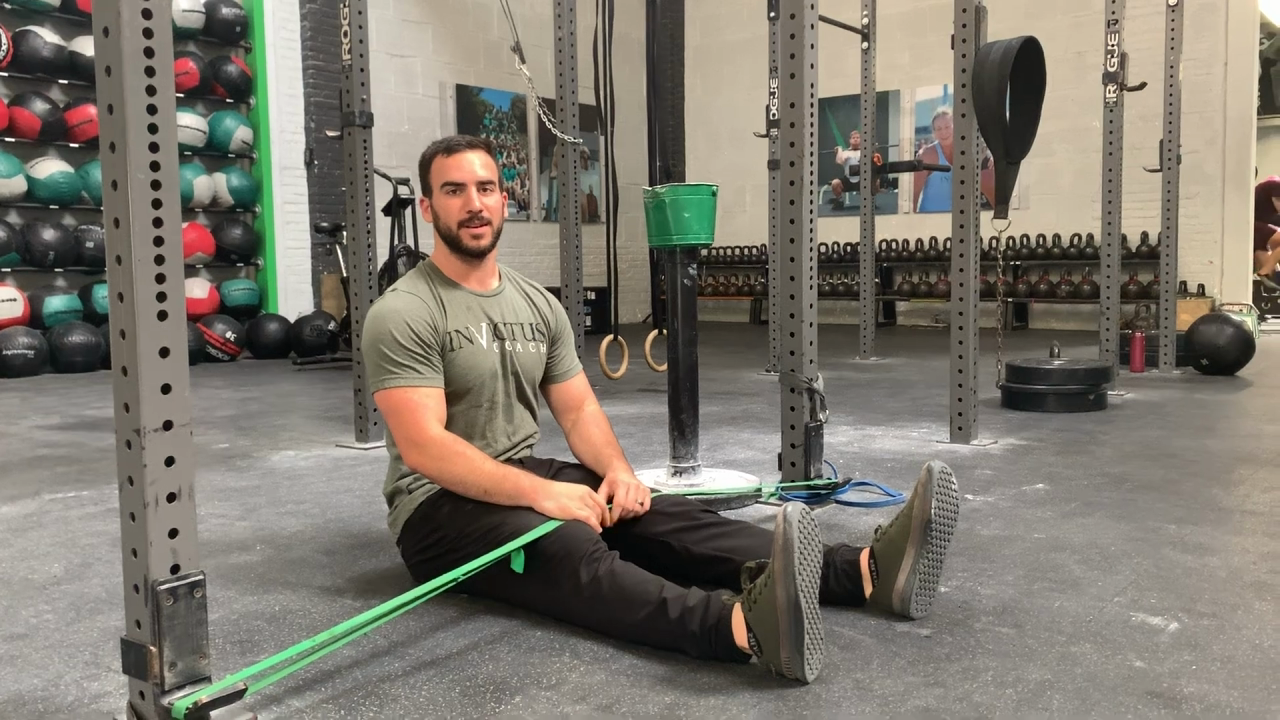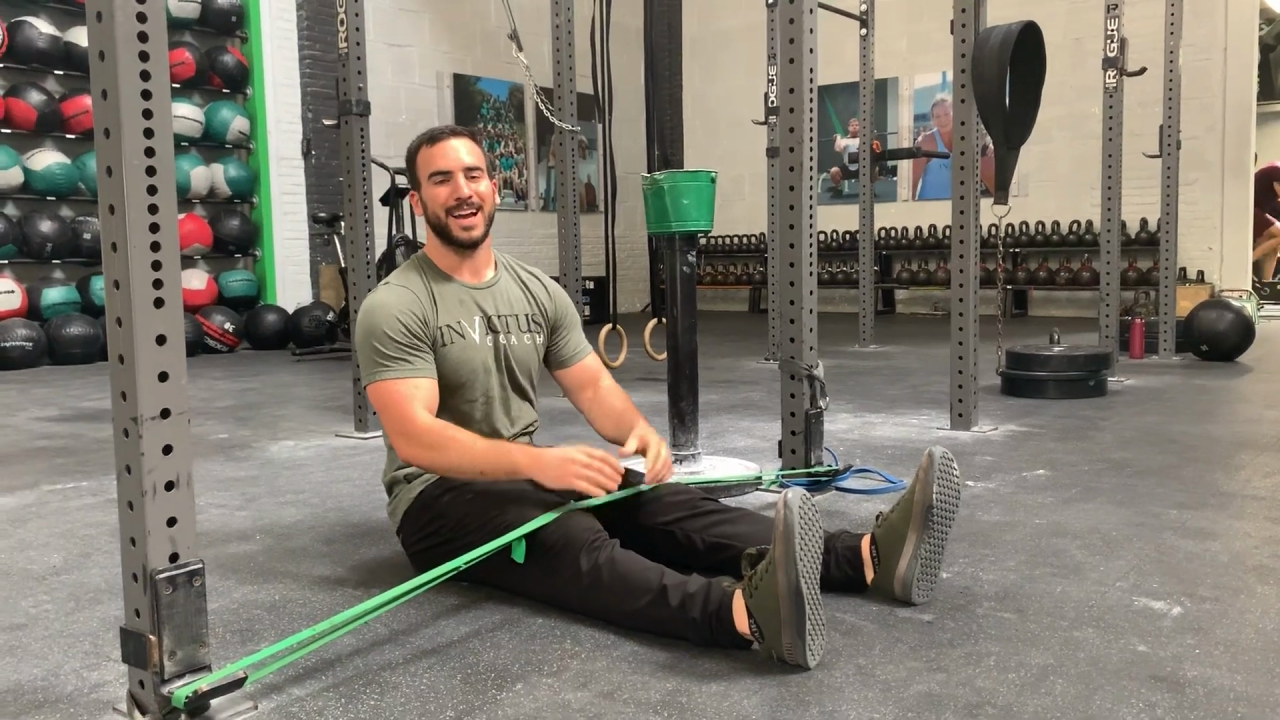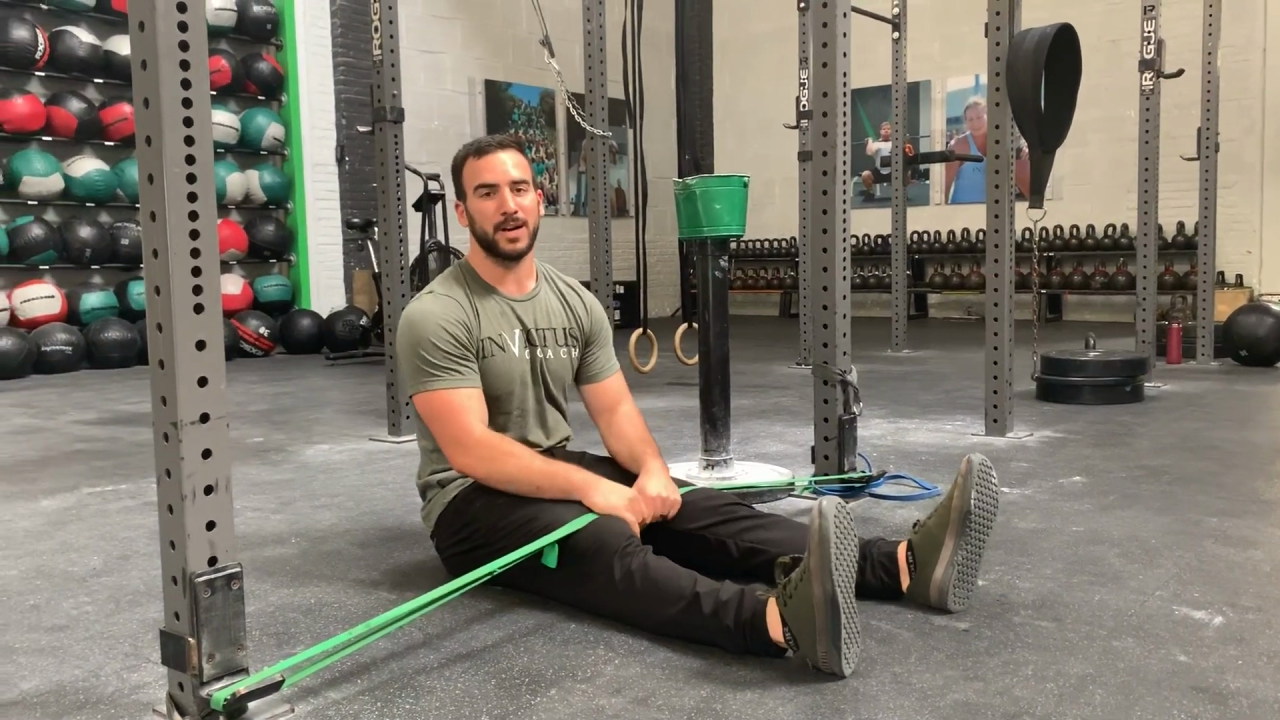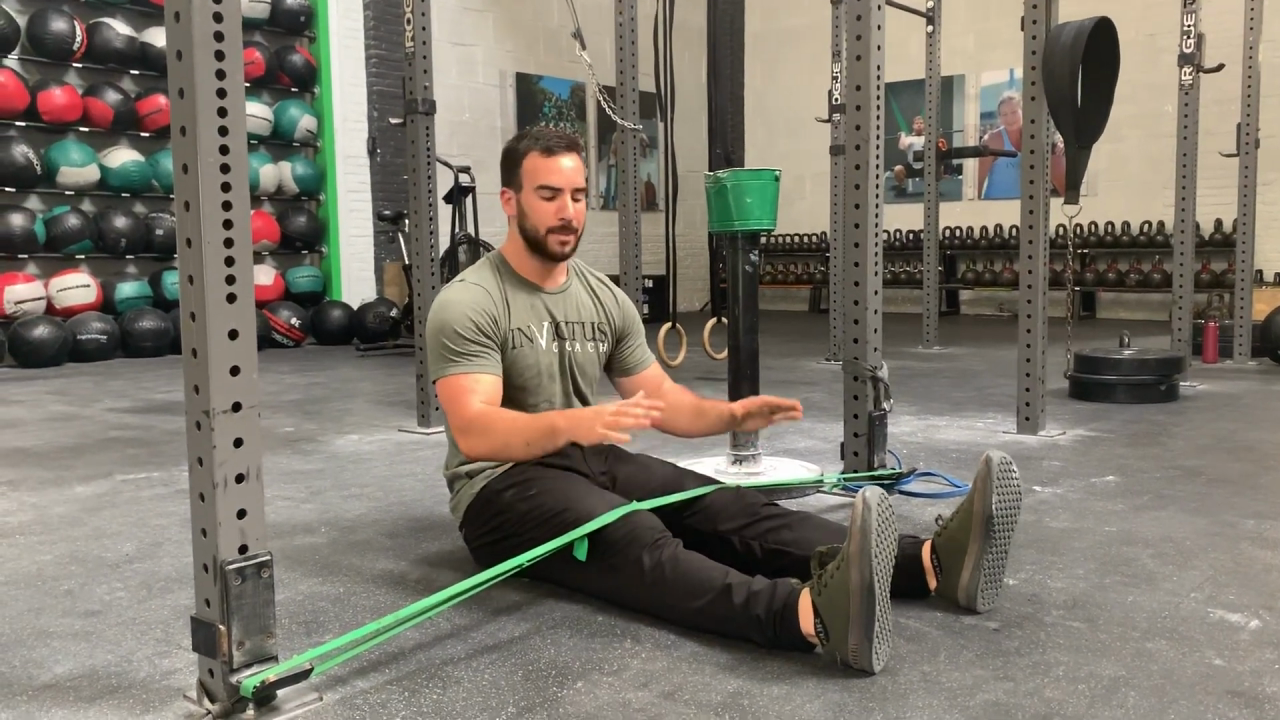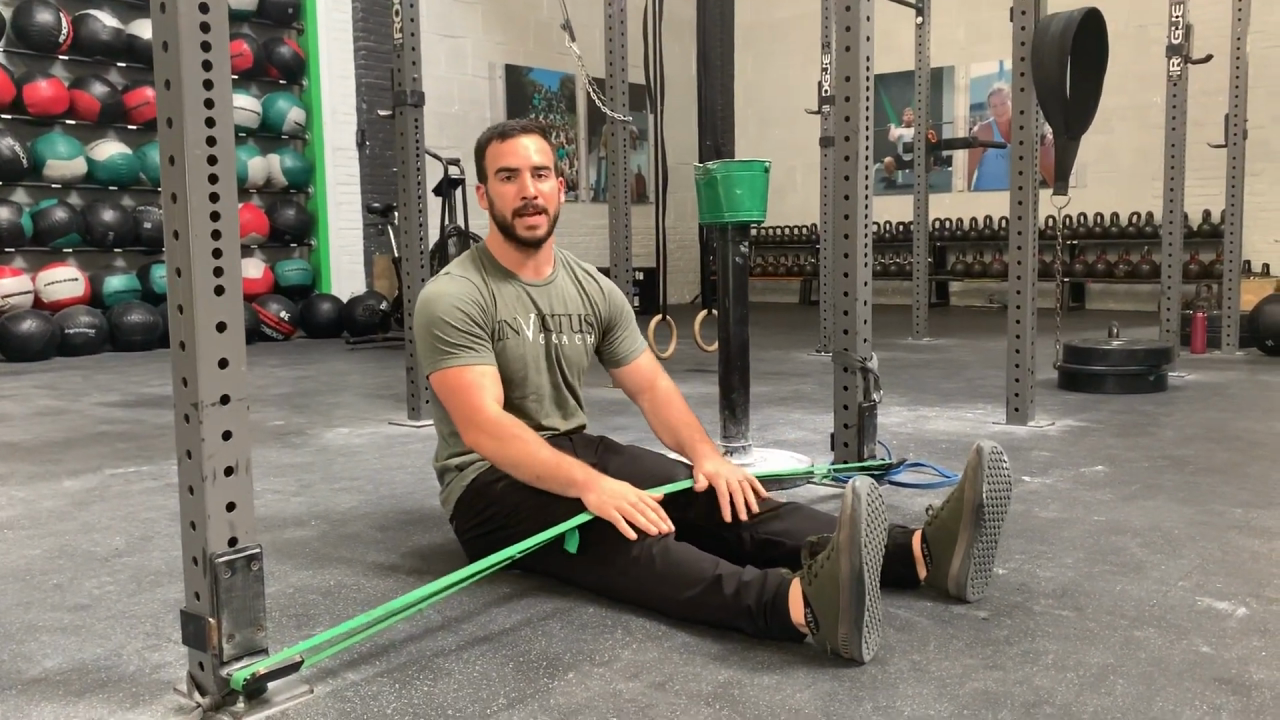
dt=1s
person 1, frame 1
left shoulder: (538, 303)
right shoulder: (403, 314)
left elbow: (577, 408)
right elbow: (424, 447)
left wrist: (616, 470)
right wrist: (541, 494)
left hip: (525, 477)
right hip: (439, 507)
left knee: (665, 517)
right knee: (572, 550)
left ankle: (864, 570)
right ankle: (742, 625)
person 1, frame 2
left shoulder: (538, 289)
right shoulder: (395, 307)
left elbow: (592, 385)
right elbow: (414, 438)
left wrist: (636, 427)
right wrist: (538, 462)
left hip: (525, 468)
right hip: (440, 494)
left knee: (669, 504)
right knee: (572, 542)
left ankle: (867, 556)
right ankle: (745, 611)
person 1, frame 3
left shoulder: (574, 301)
right shoulder: (436, 317)
left elbow: (613, 409)
right elbow: (470, 450)
left wrist: (651, 469)
right wrist: (588, 486)
left hip: (555, 473)
right hip: (473, 501)
left knee: (702, 511)
right knee: (606, 545)
left ankle: (903, 563)
right ankle: (778, 619)
person 1, frame 4
left shoulder: (605, 297)
right shoulder: (467, 304)
left elbow: (656, 394)
right elbow: (474, 430)
left wrist: (727, 412)
right wrist: (579, 420)
left hip: (584, 461)
right hip: (502, 488)
left knee: (726, 510)
right knee: (632, 539)
left ankle: (928, 563)
right ankle: (811, 614)
person 1, frame 5
left shoulder: (593, 288)
right shoulder: (453, 298)
left elbow: (651, 387)
right elbow: (484, 427)
left wrist: (706, 454)
right wrist: (591, 486)
left hip: (576, 450)
right hip: (491, 483)
left knee: (717, 500)
right knee: (624, 531)
left ankle: (920, 552)
right ankle: (801, 603)
